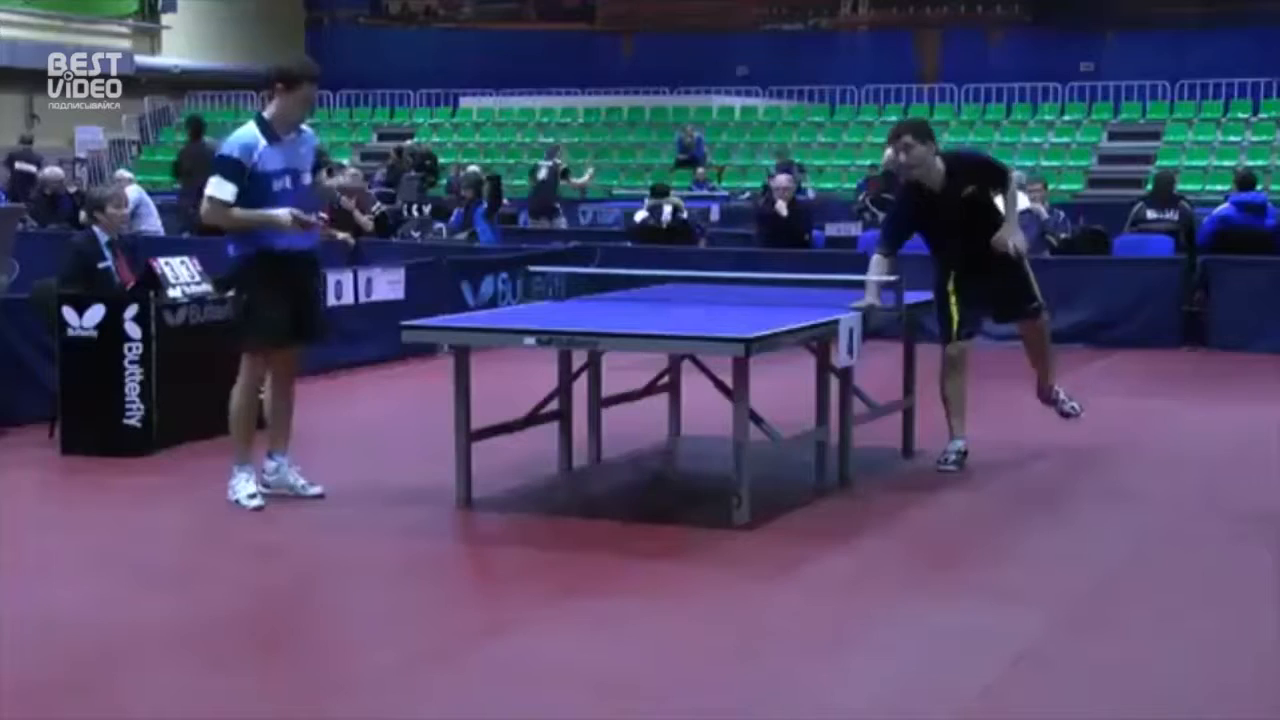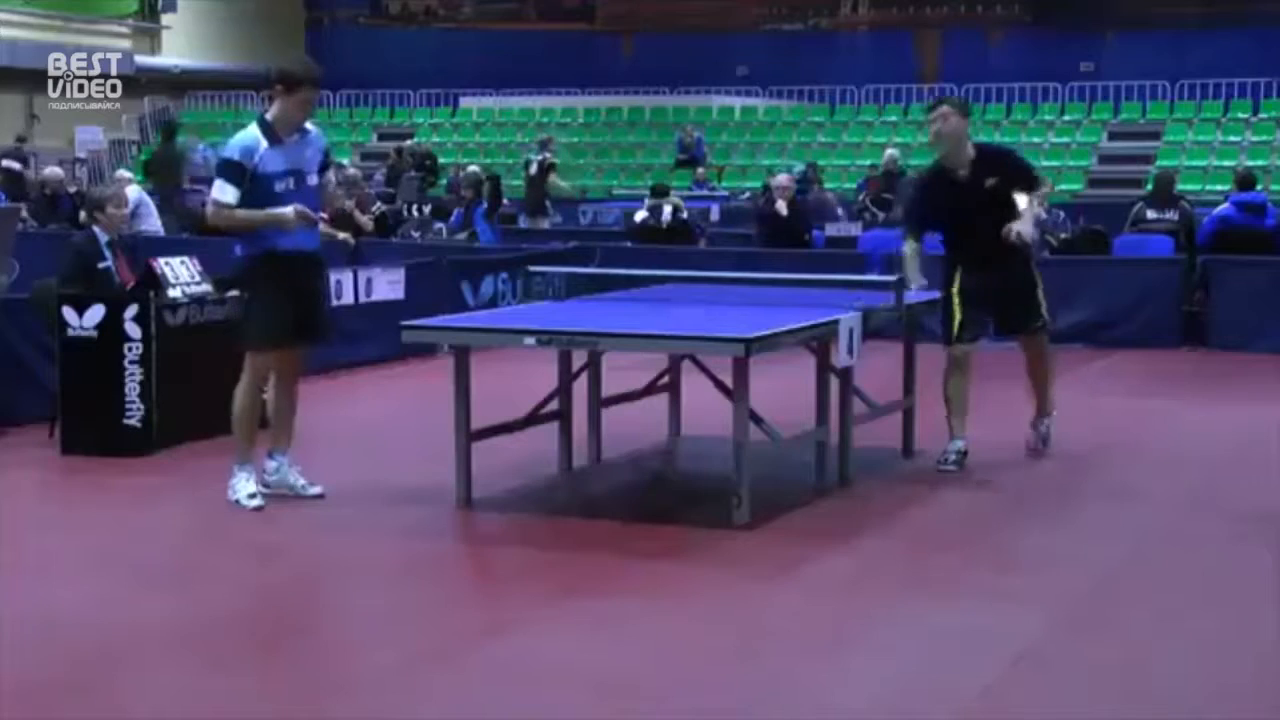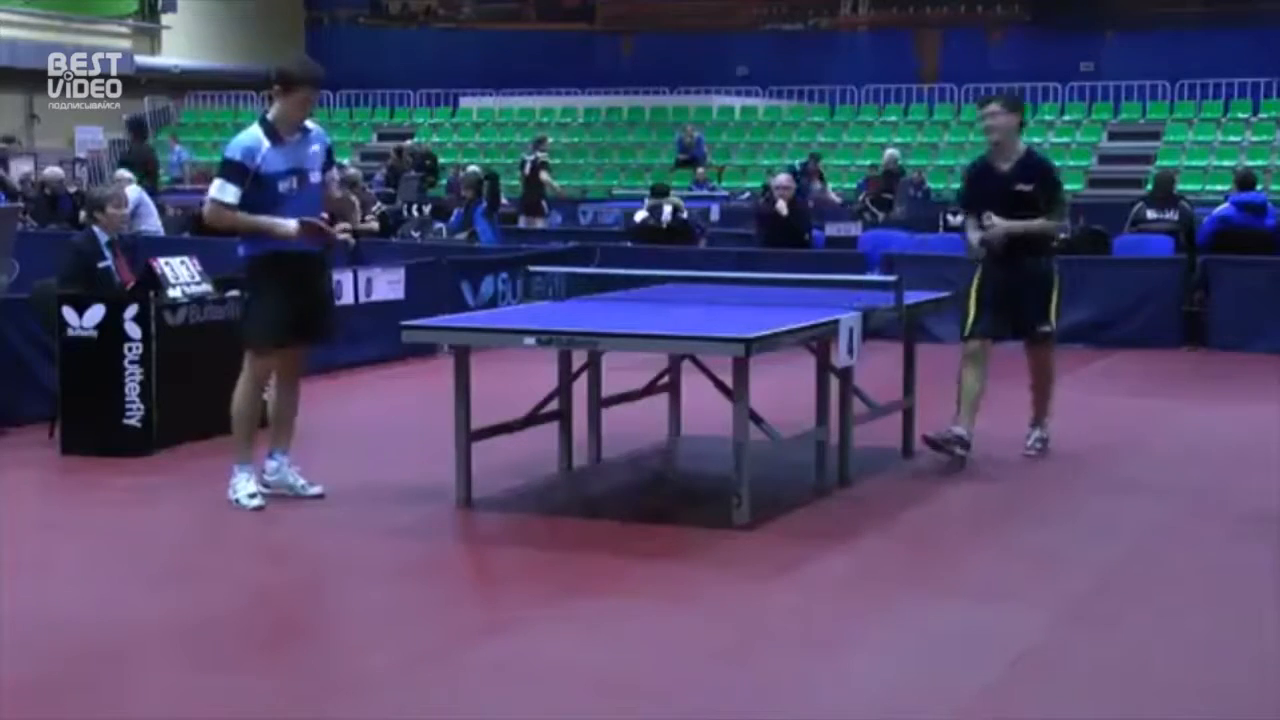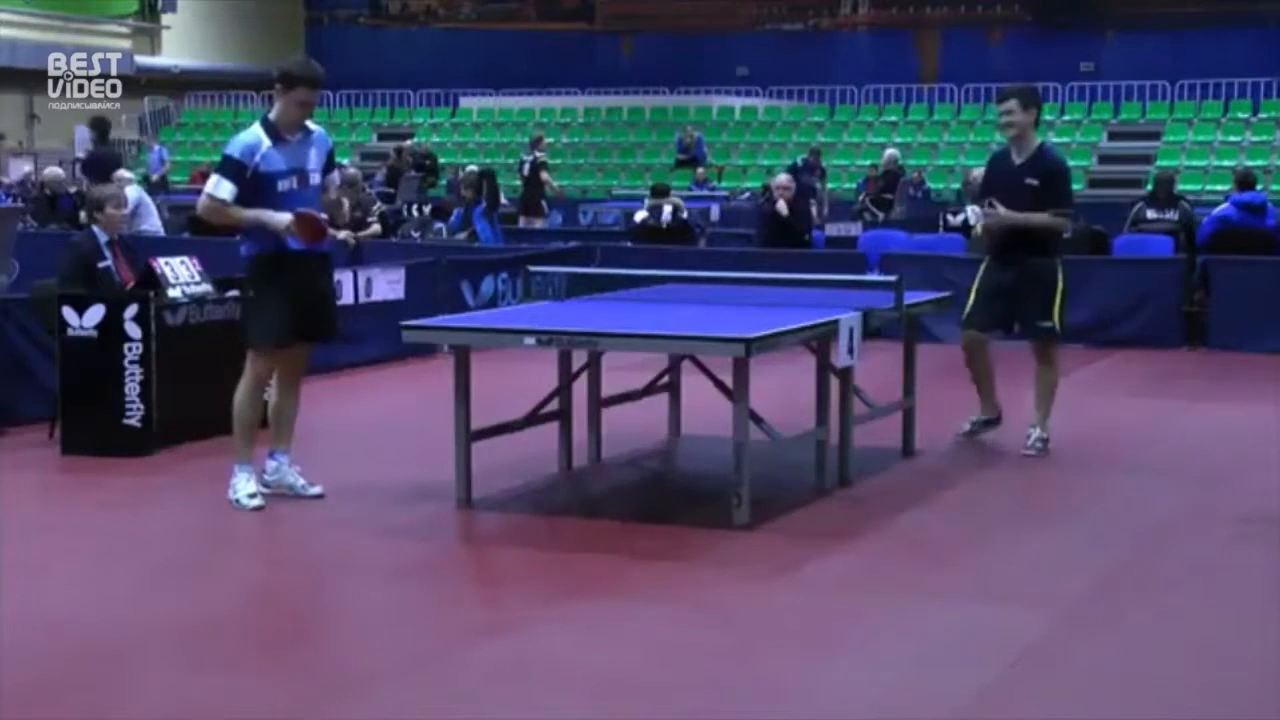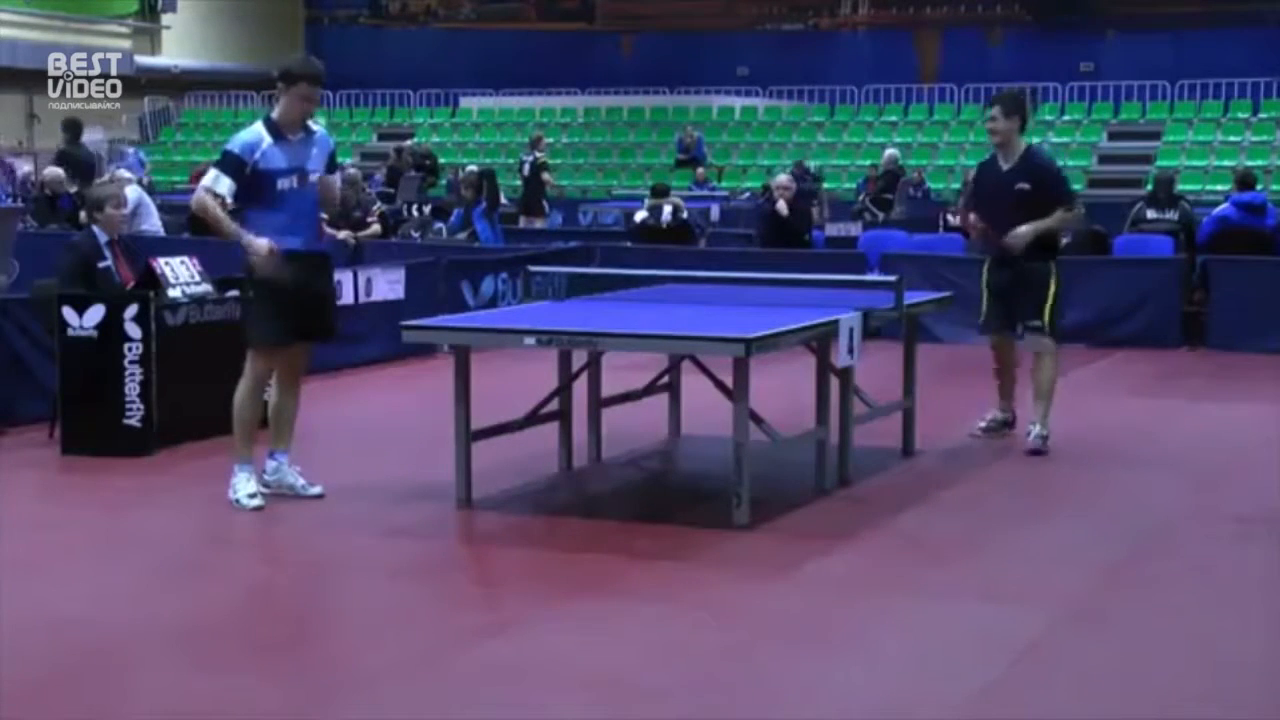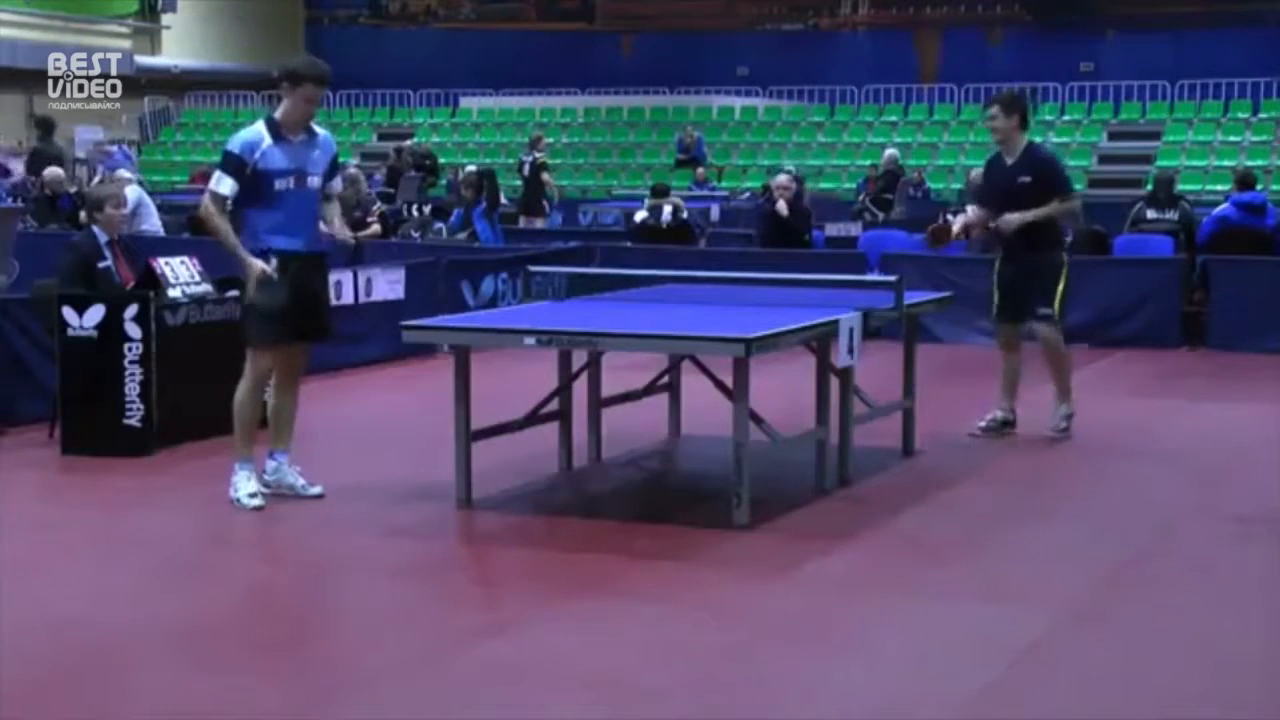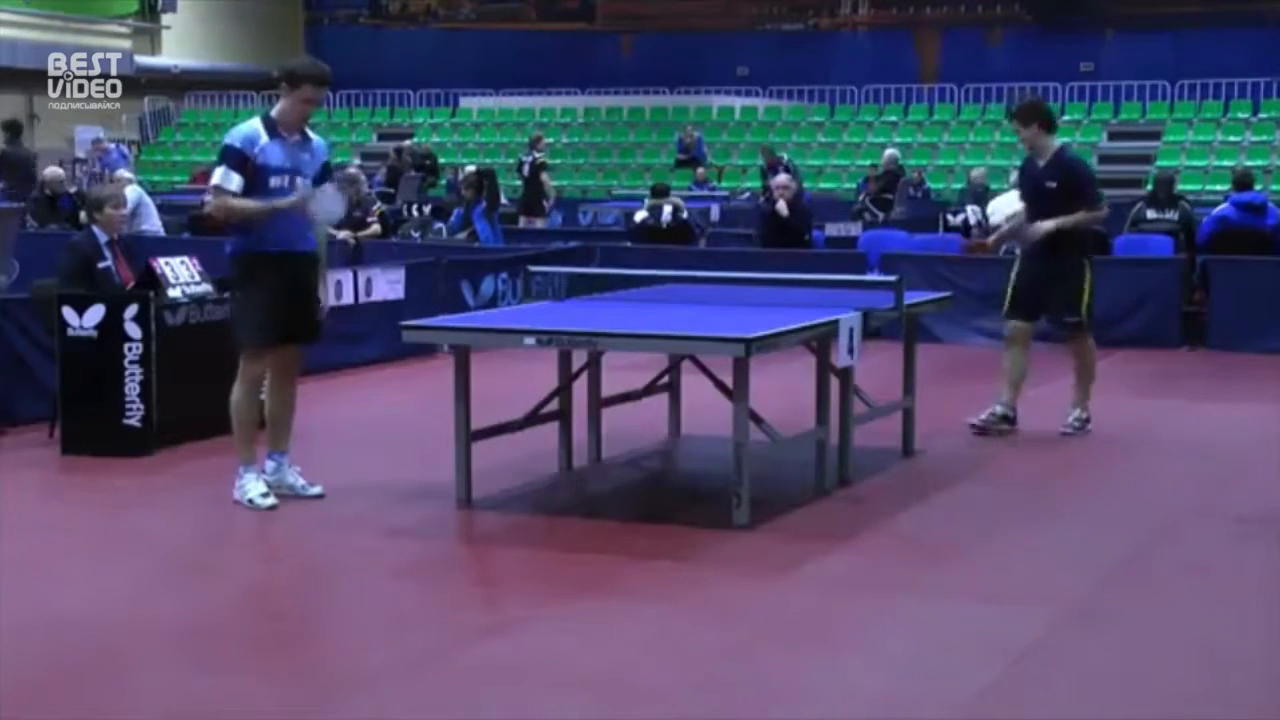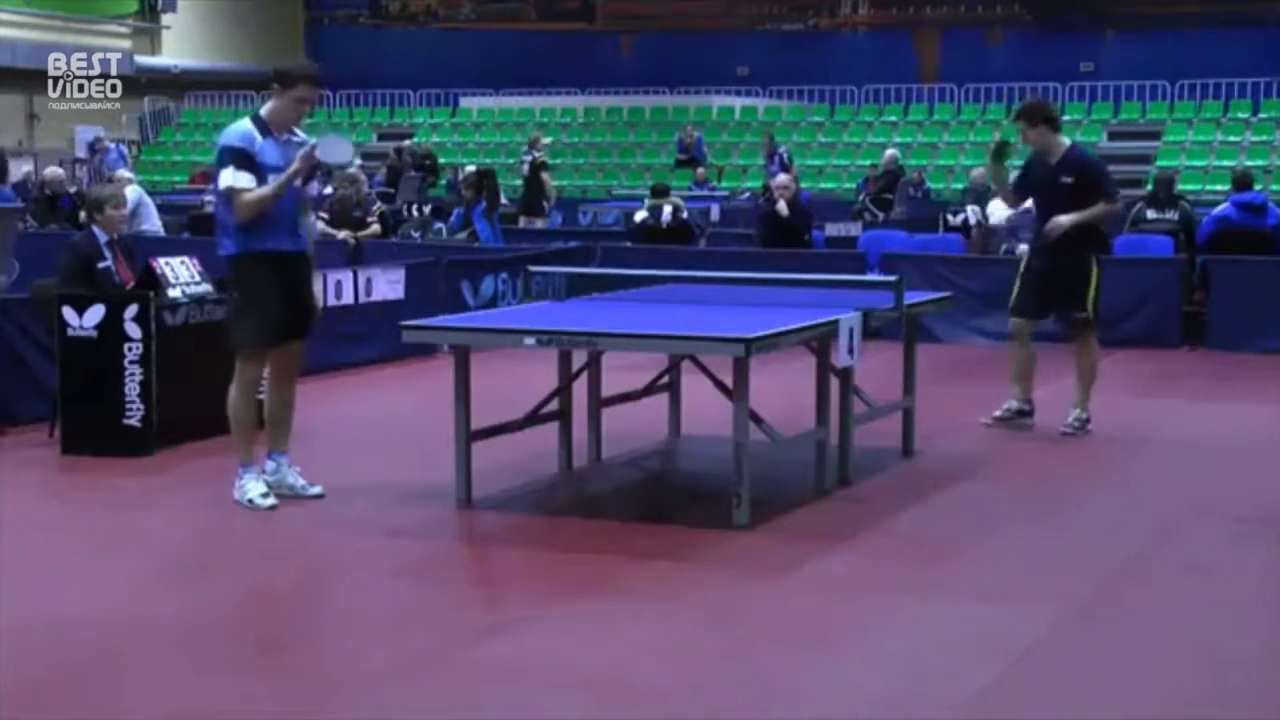
dt=0.3s
person 1, frame 1
left shoulder: (308, 139)
right shoulder: (242, 145)
right elbow: (211, 211)
right wrist: (268, 218)
left hip: (301, 264)
right hip: (261, 267)
left knee: (287, 370)
right knee: (255, 369)
left ankle: (277, 465)
right ankle: (241, 472)
person 1, frame 2
left shoulder: (315, 139)
right shoulder: (245, 146)
right elbow: (216, 213)
right wrist: (273, 215)
left hip: (307, 264)
right hip: (267, 267)
left knee: (291, 369)
right knee: (259, 369)
left ankle: (278, 466)
right ankle: (242, 472)
person 1, frame 3
left shoulder: (318, 138)
right shoulder: (247, 147)
right elbow: (213, 212)
right wrist: (275, 226)
left hip: (311, 265)
right hip: (269, 267)
left knee: (292, 369)
right knee: (258, 368)
left ankle: (278, 465)
right ankle: (242, 472)
person 1, frame 4
left shoulder: (320, 140)
right shoulder: (248, 145)
right elbow: (207, 207)
right wrist: (266, 217)
left hip: (312, 264)
right hip: (270, 267)
left knee: (294, 369)
right knee: (260, 368)
left ankle: (278, 465)
right ankle: (242, 472)
person 1, frame 5
left shoulder: (321, 141)
right shoulder: (249, 143)
right elbow: (202, 200)
left wrist: (328, 191)
right wrist: (247, 239)
left hip: (312, 264)
right hip: (271, 268)
left knee: (293, 369)
right knee: (260, 368)
left ankle: (278, 465)
right ankle: (242, 471)
person 1, frame 6
left shoulder: (325, 144)
right shoulder: (249, 143)
right elbow: (210, 206)
left wrist: (336, 222)
right wrist: (247, 258)
left hip: (310, 266)
right hip: (269, 269)
left knee: (293, 368)
right knee: (260, 367)
left ankle: (278, 465)
right ankle: (243, 470)
person 1, frame 7
left shoulder: (316, 147)
right shoulder: (244, 139)
right elbow: (219, 206)
left wrist: (321, 275)
right wrist: (283, 204)
left hip: (300, 265)
right hip: (257, 266)
left knee: (288, 369)
right knee: (254, 369)
left ankle: (278, 466)
right ankle: (246, 473)
person 1, frame 8
left shoulder: (302, 143)
right shoulder: (239, 138)
right elbow: (243, 208)
left wrist: (310, 270)
right wrist: (290, 174)
left hip: (293, 263)
right hip: (253, 265)
left knee: (287, 367)
right knee: (250, 369)
left ankle: (278, 465)
right ankle: (246, 474)
person 2, frame 1
left shoulder: (971, 164)
right shoulder: (907, 201)
left elbow: (1008, 183)
right elbow: (884, 250)
left wrist: (1011, 225)
right wrist: (872, 292)
left hip: (1002, 258)
right hip: (957, 274)
left knee: (1035, 323)
right knee: (954, 353)
left ankle: (1048, 387)
right ankle: (957, 441)
person 2, frame 2
left shoulder: (999, 159)
right shoulder: (931, 183)
left elbow: (1036, 188)
right elbow: (912, 237)
left wrist: (1027, 219)
right wrist: (914, 278)
left hip: (1013, 264)
right hip: (967, 274)
left knee: (1036, 343)
right knee: (958, 354)
left ankle: (1043, 417)
right ankle: (957, 440)
person 2, frame 3
left shoulder: (1040, 168)
right shoulder: (977, 171)
left elbow: (1057, 224)
left wrist: (1009, 227)
right wrist: (975, 236)
left hip: (1034, 271)
right hip: (992, 271)
left knee: (1039, 351)
right knee: (974, 350)
left ankle: (1039, 428)
right ankle: (961, 431)
person 2, frame 4
left shoulder: (1052, 164)
right shoulder: (996, 162)
left elbow: (1064, 222)
left wrist: (1013, 218)
right wrist: (988, 223)
left hip: (1038, 267)
right hip: (998, 264)
left knee: (1044, 348)
right knee: (972, 337)
left ankle: (1039, 428)
right ankle: (989, 410)
person 2, frame 5
left shoulder: (1041, 166)
right shoulder: (985, 170)
left elbow: (1072, 213)
right elbow: (977, 218)
left wrist: (1033, 229)
right wrist: (972, 223)
left hip: (1037, 266)
right hip: (999, 266)
left knee: (1041, 345)
right knee: (1000, 342)
left ankle: (1039, 428)
right ankle: (1004, 413)
person 2, frame 6
left shoulder: (1043, 160)
right shoulder: (993, 166)
left elbow: (1070, 204)
right elbow: (985, 211)
left wrist: (1025, 217)
right wrist: (964, 221)
left hip: (1046, 258)
right hip: (1010, 260)
left knee: (1046, 332)
right knee: (1007, 336)
left ankle: (1065, 405)
right ankle: (1005, 413)
person 2, frame 7
left shoulder: (1073, 166)
right shoulder: (1029, 166)
left elbow: (1097, 212)
left wrist: (1054, 225)
right wrist: (999, 235)
left hip: (1069, 263)
right hip: (1033, 260)
left knee: (1078, 336)
right knee: (1015, 332)
left ankle: (1081, 410)
right ankle: (1005, 410)
person 2, frame 8
left shoulder: (1085, 162)
right shoulder: (1035, 164)
left elbow: (1113, 205)
right elbow: (1013, 200)
left wrist: (1074, 218)
right wrist: (997, 172)
left hip: (1077, 260)
right hip: (1039, 256)
left knee: (1083, 333)
right knee: (1019, 327)
left ankle: (1081, 410)
right ankle: (1022, 403)
